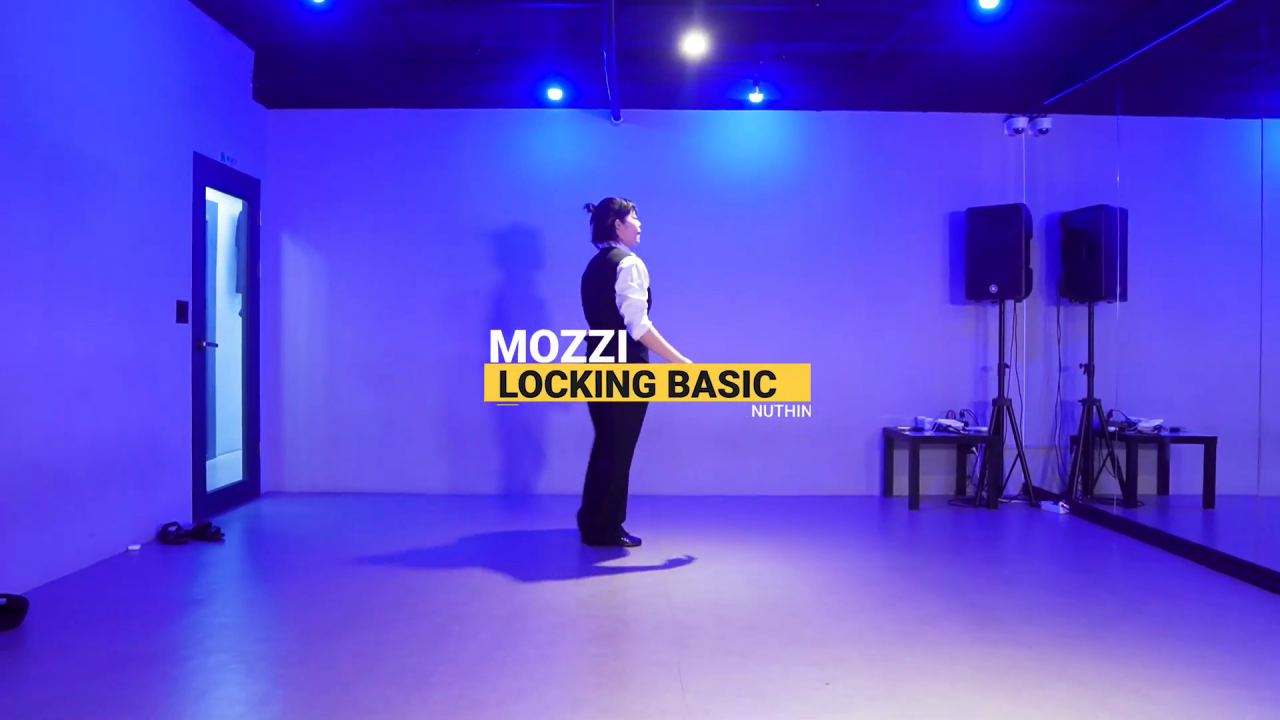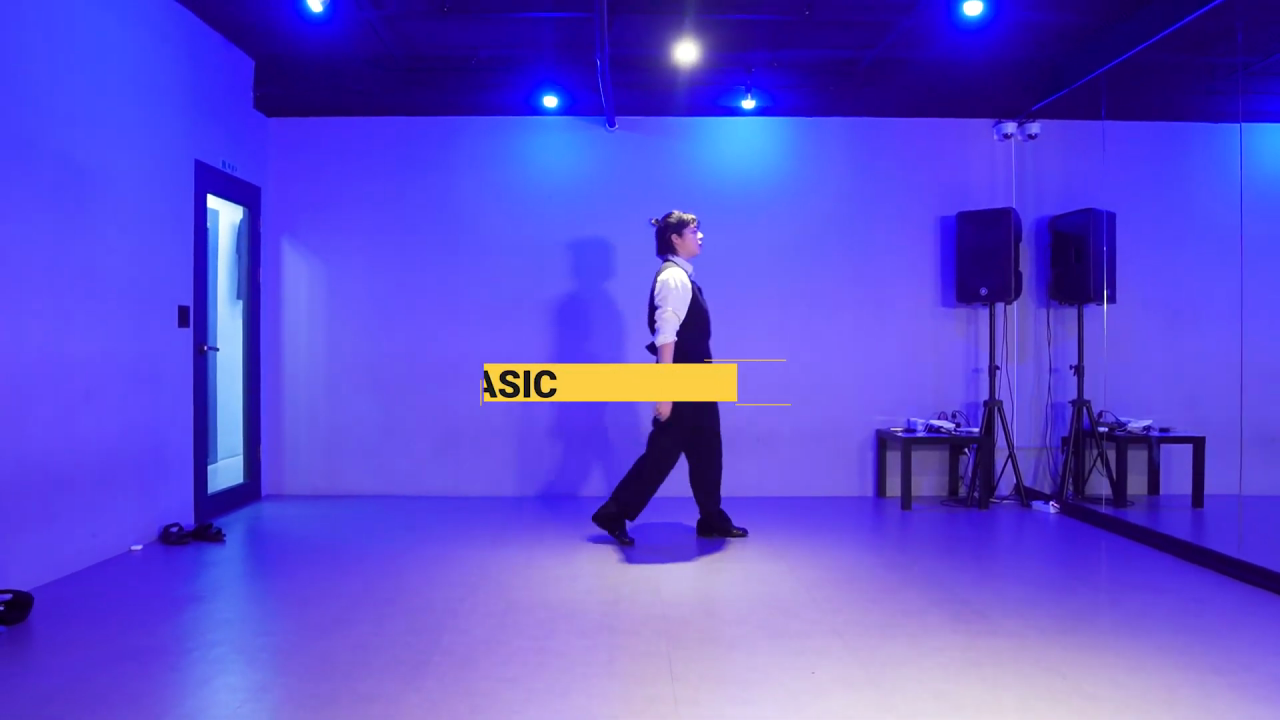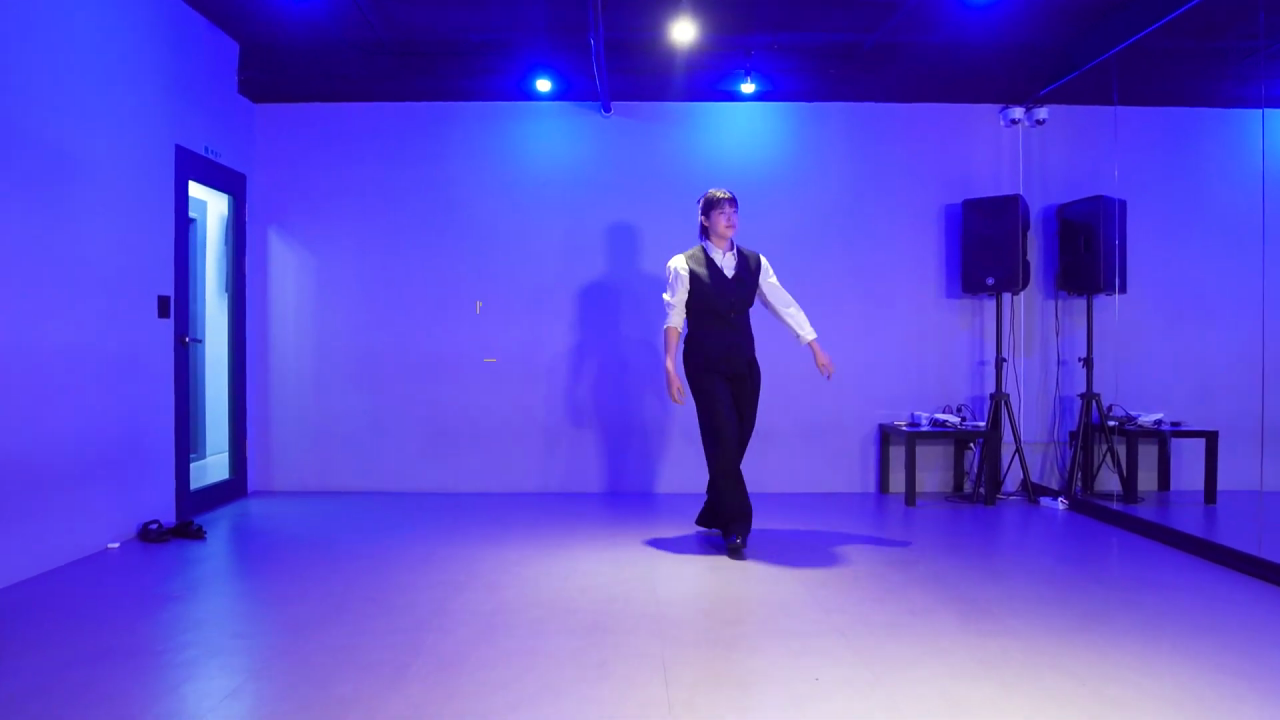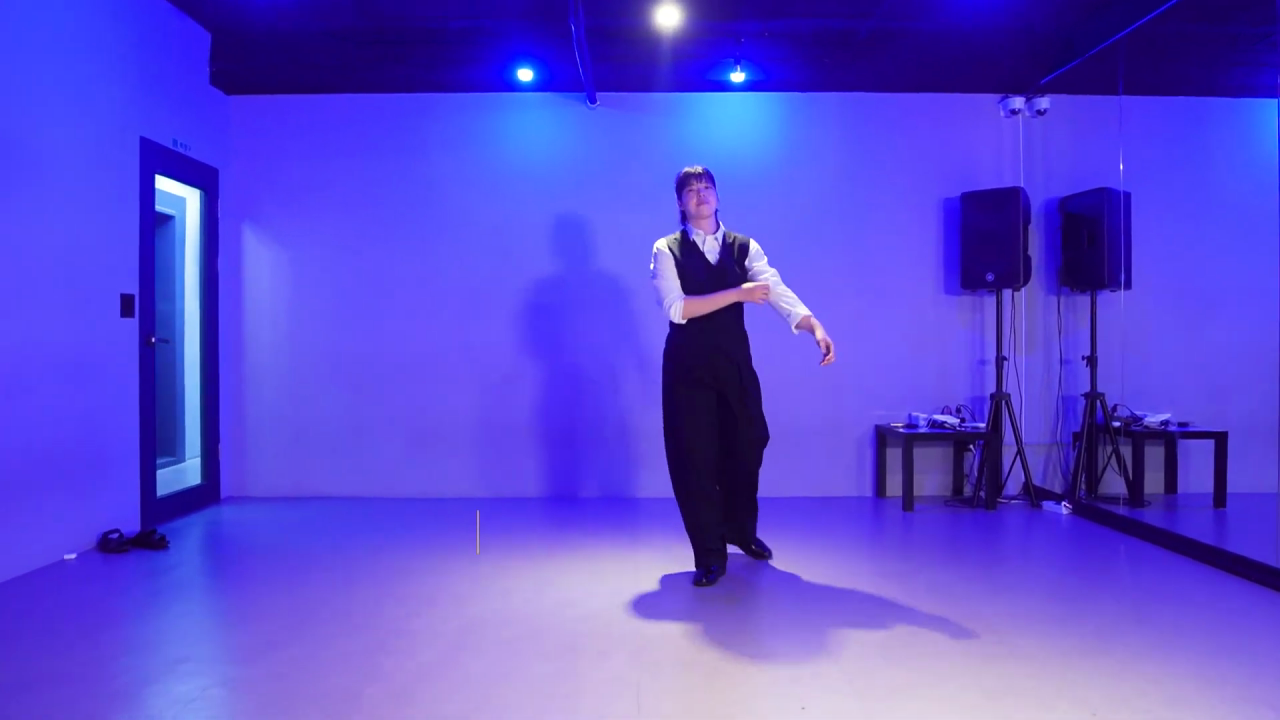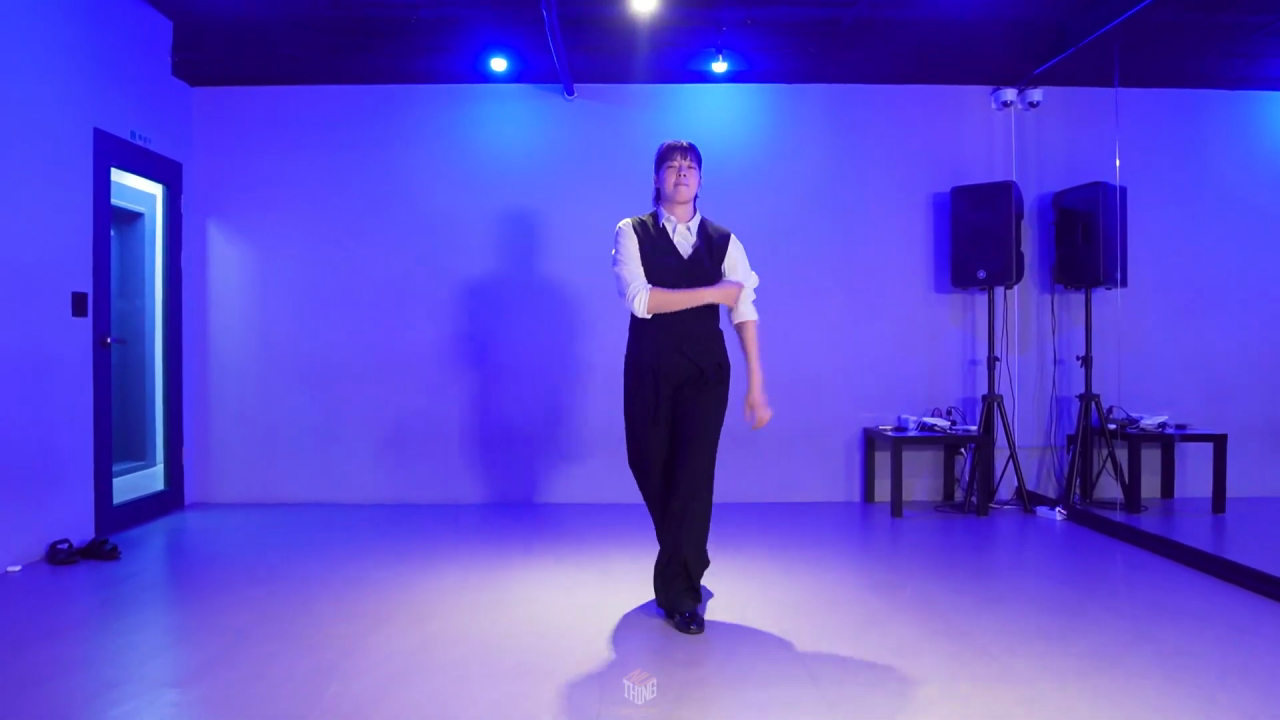
dt=0.5s
person 1, frame 1
left shoulder: (594, 267)
right shoulder: (629, 264)
right elbow: (638, 325)
right wrist: (682, 361)
right hip: (625, 367)
left knee: (607, 444)
right knee: (618, 448)
left ankle: (594, 520)
right ankle: (605, 529)
person 1, frame 2
left shoulder: (683, 277)
right shoulder: (673, 278)
right elbow: (665, 335)
left knee: (707, 448)
right knee: (664, 450)
left ankle: (712, 519)
right ankle: (614, 514)
person 1, frame 3
left shoulder: (754, 262)
right shoulder: (684, 264)
left elbow: (784, 304)
right elbow: (673, 320)
left wrist: (815, 345)
right wrist: (671, 367)
left hip: (744, 363)
right hip: (706, 365)
left knee: (737, 442)
right knee: (722, 440)
left ankle: (718, 514)
right ankle: (735, 523)
person 1, frame 4
left shoulder: (744, 248)
right shoulder: (667, 250)
left elbow: (778, 293)
right elbow: (677, 308)
left wrist: (816, 330)
right wrist: (738, 293)
left hip: (735, 363)
right hip: (687, 366)
left knee: (746, 450)
right knee: (694, 458)
left ankle: (741, 530)
right ankle: (709, 557)
person 1, frame 5
left shoulder: (723, 241)
right shoulder: (631, 232)
left elbow: (745, 311)
right elbow: (639, 299)
left wrist: (756, 382)
right wrist: (713, 293)
left hip: (707, 368)
right hip: (649, 369)
left knee: (693, 475)
right knee: (653, 472)
left ankle: (679, 590)
right ankle: (682, 578)
